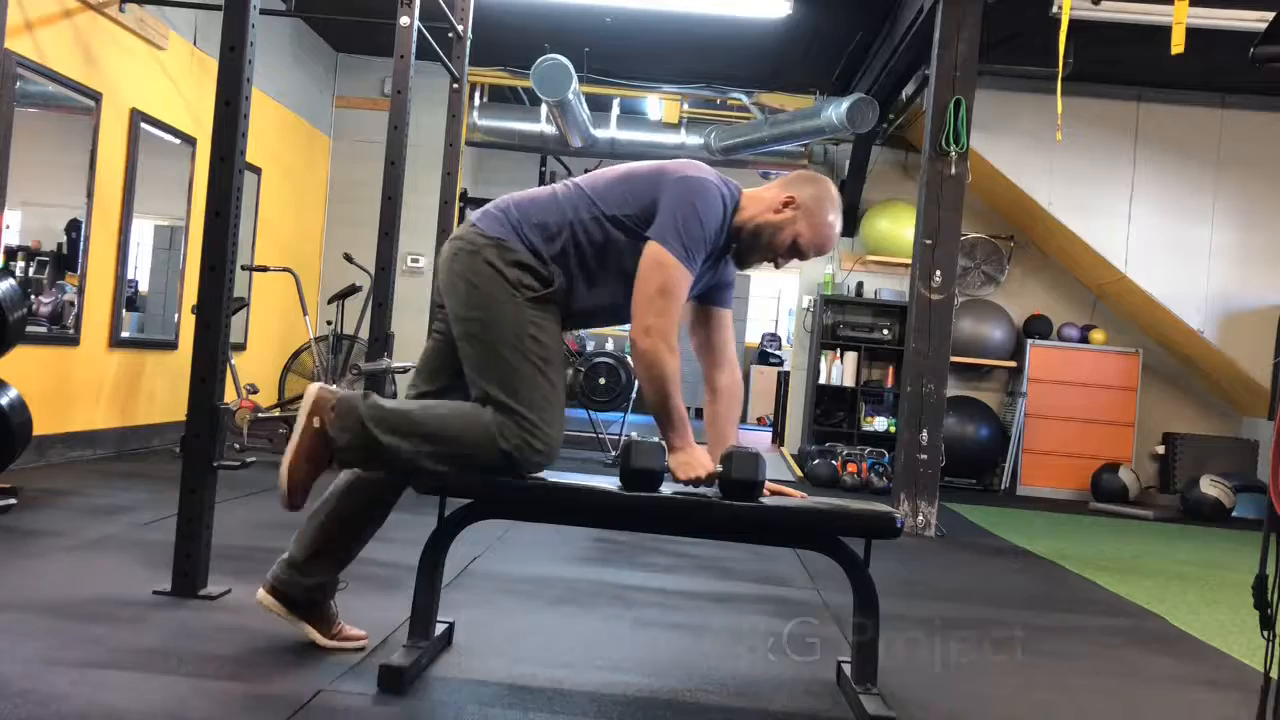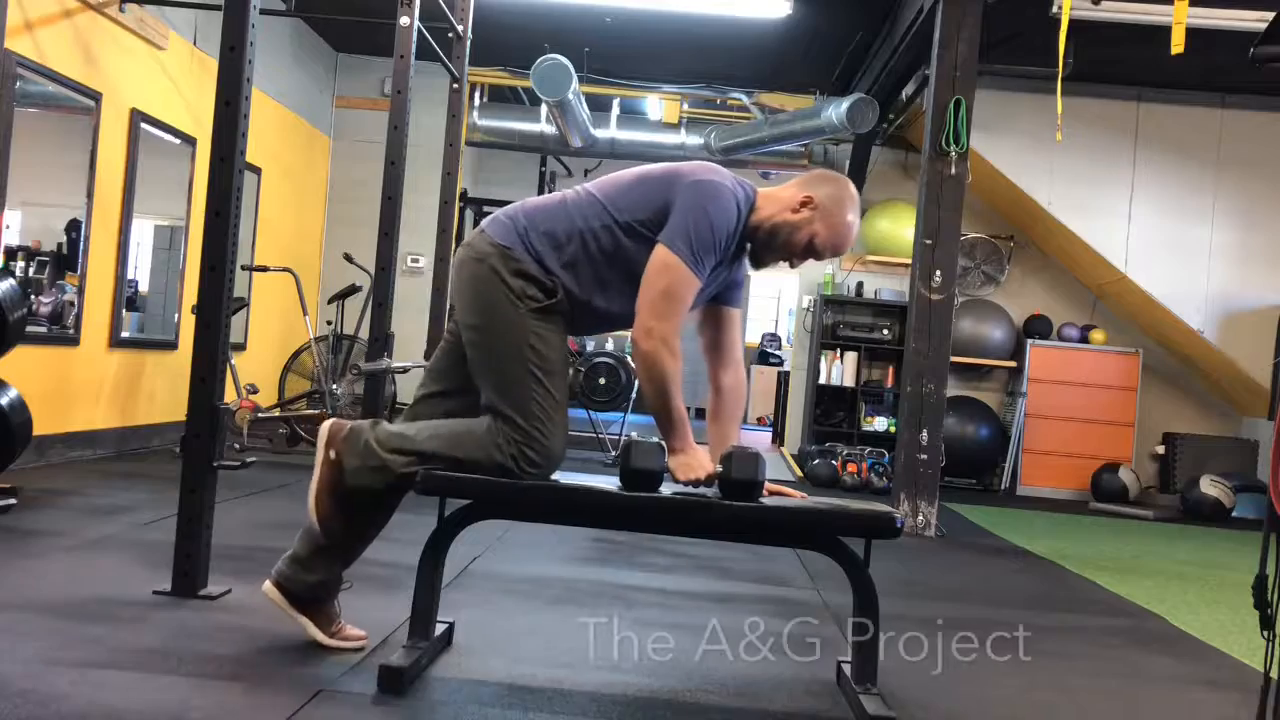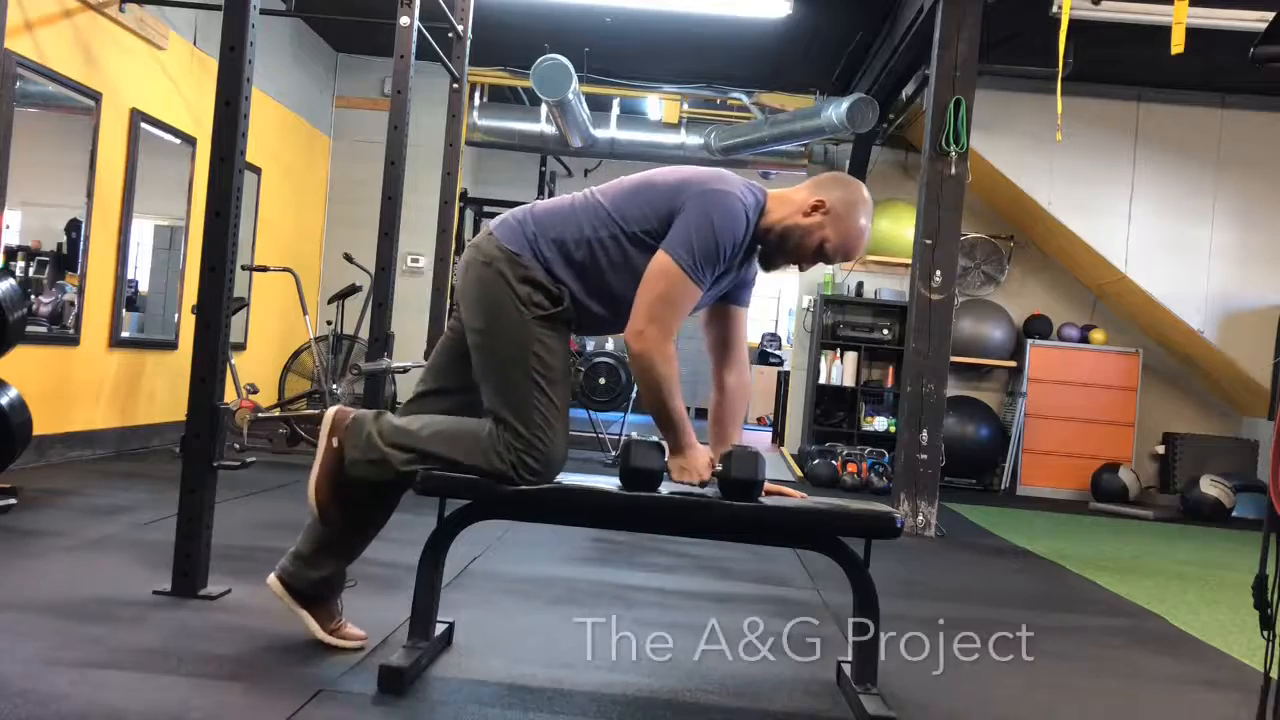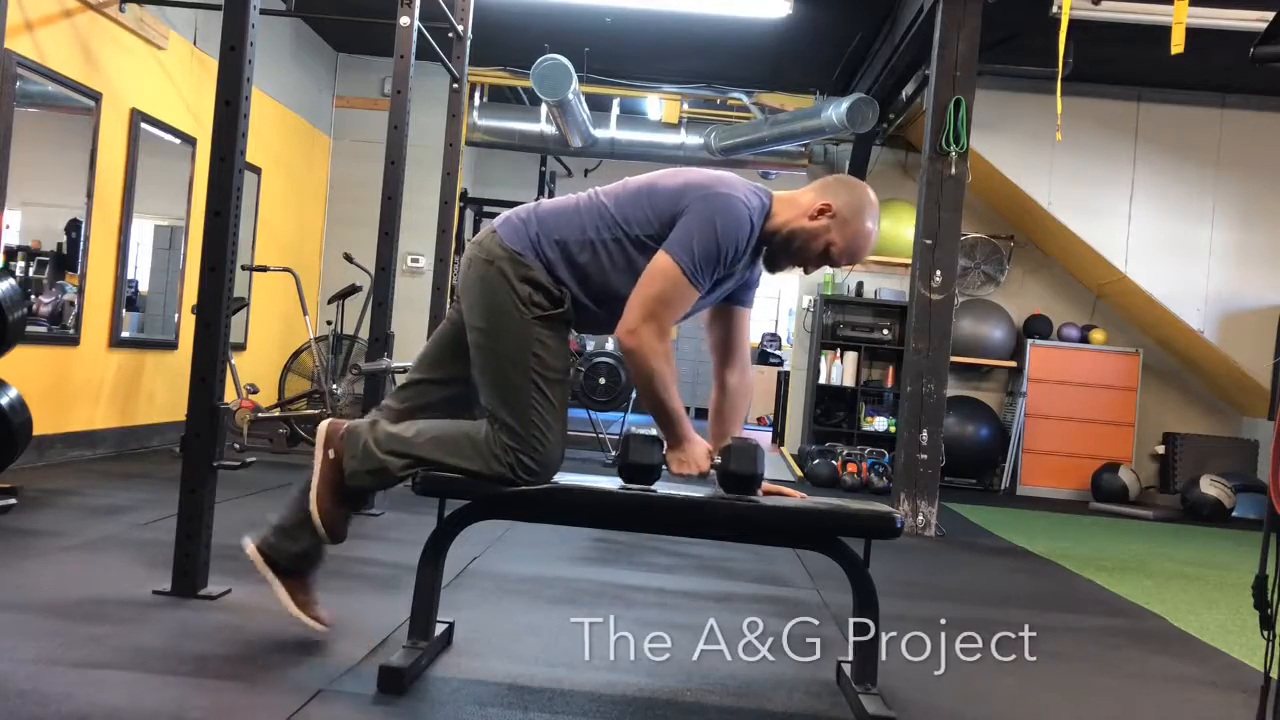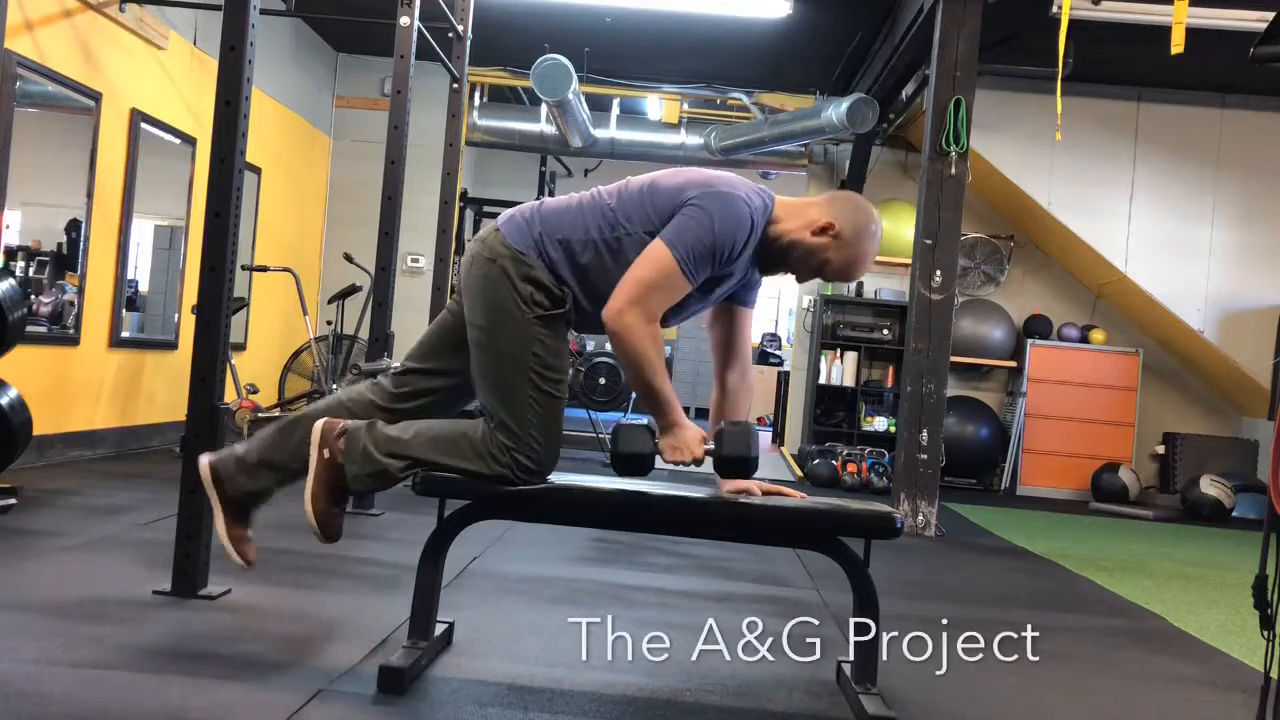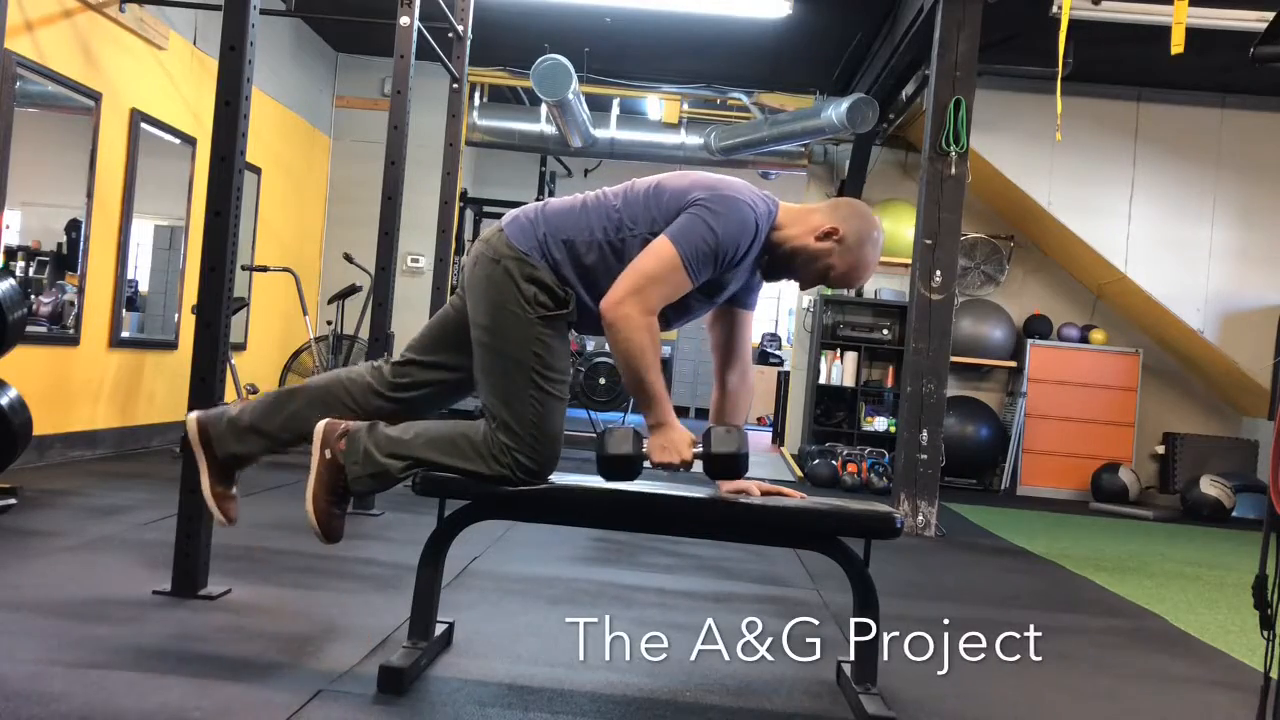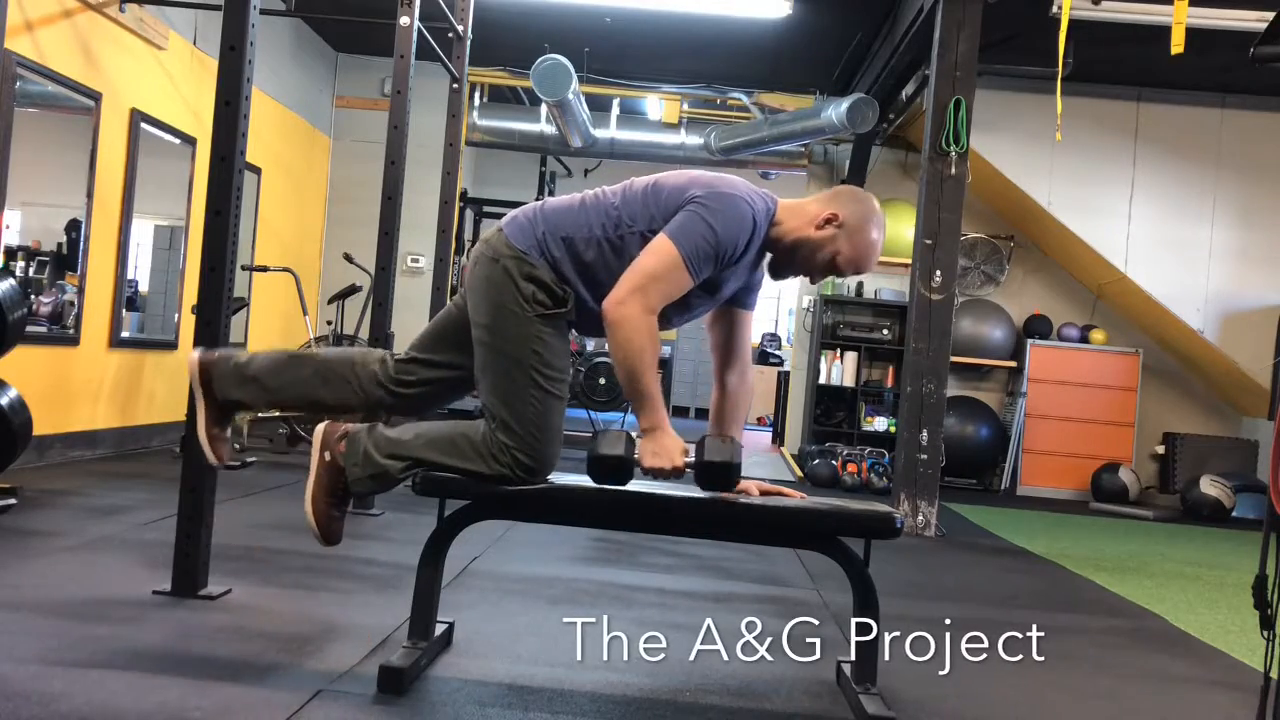
dt=0.2s
person 1, frame 1
left shoulder: (719, 248)
right shoulder: (702, 198)
left elbow: (722, 368)
right elbow: (651, 334)
left wrist: (722, 466)
right wrist: (682, 447)
left hip: (480, 264)
right hip: (499, 259)
left knee: (419, 433)
right knee: (525, 437)
left ankle: (298, 584)
right ankle: (341, 423)
person 1, frame 2
left shoulder: (733, 246)
right shoulder: (715, 201)
left elbow: (727, 367)
right elbow: (653, 336)
left wrist: (725, 466)
right wrist: (682, 448)
left hip: (498, 274)
right hip: (511, 269)
left knee: (424, 436)
right knee: (530, 449)
left ankle: (305, 582)
right ankle: (354, 447)
person 1, frame 3
left shoulder: (744, 244)
right shoulder: (723, 209)
left elbow: (731, 367)
right elbow: (646, 337)
right wrist: (683, 448)
left hip: (505, 275)
right hip: (516, 271)
left knee: (424, 426)
right knee: (530, 456)
left ankle: (309, 578)
right ankle: (359, 436)
person 1, frame 4
left shoulder: (749, 243)
right shoulder: (728, 213)
left elbow: (733, 367)
right elbow: (638, 332)
right wrist: (681, 440)
left hip: (505, 271)
right hip: (519, 272)
left knee: (414, 415)
right knee: (528, 456)
left ankle: (287, 548)
right ankle: (353, 447)
person 1, frame 5
left shoulder: (750, 246)
right shoulder: (730, 215)
left elbow: (733, 367)
right elbow: (626, 313)
left wrist: (729, 468)
right wrist: (672, 424)
left hip: (509, 270)
right hip: (519, 270)
left knee: (404, 396)
right knee: (523, 455)
left ankle: (240, 475)
right ankle: (350, 450)
person 1, frame 6
left shoulder: (752, 251)
right shoulder: (735, 219)
left elbow: (734, 370)
right elbow: (624, 307)
left wrist: (730, 471)
right wrist: (663, 424)
left hip: (514, 271)
right hip: (524, 269)
left knee: (400, 388)
right knee: (525, 454)
left ankle: (226, 435)
right ankle: (353, 453)
person 1, frame 7
left shoulder: (752, 252)
right shoulder: (733, 216)
left elbow: (733, 369)
right elbow: (627, 308)
right wrist: (655, 430)
left hip: (519, 273)
right hip: (526, 268)
left knee: (399, 382)
right knee: (525, 454)
left ankle: (227, 377)
right ankle: (353, 455)
